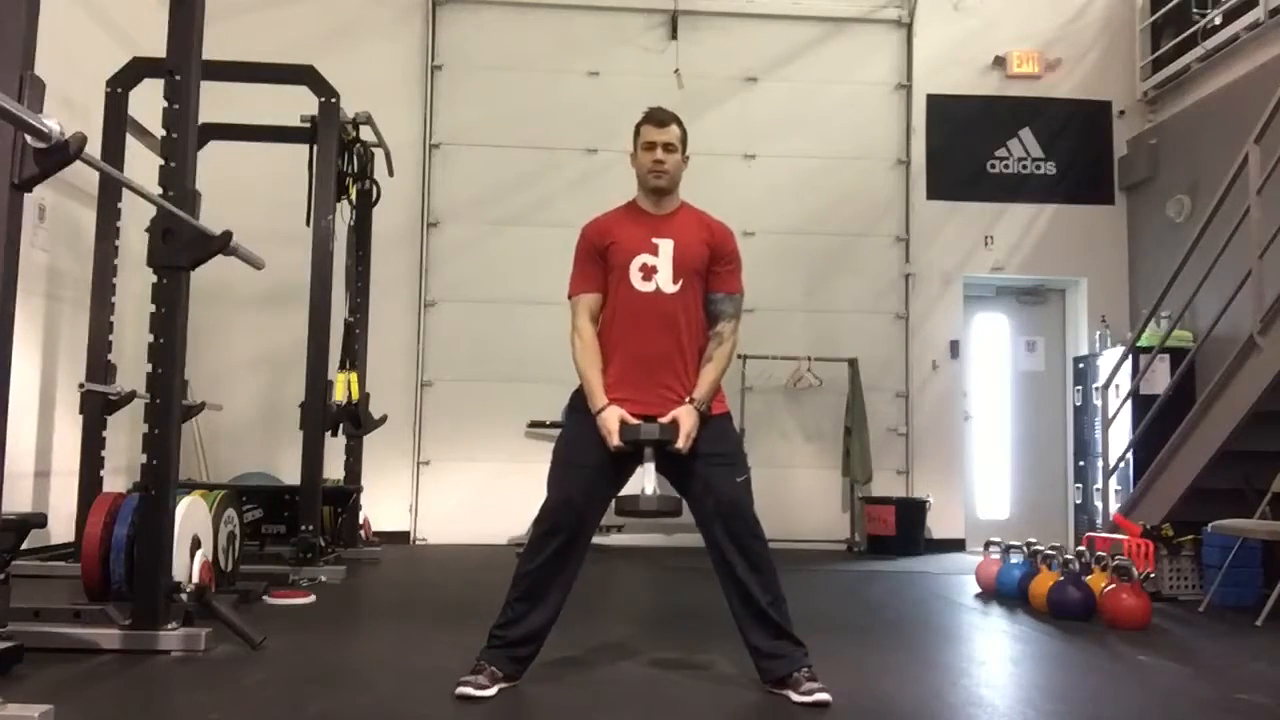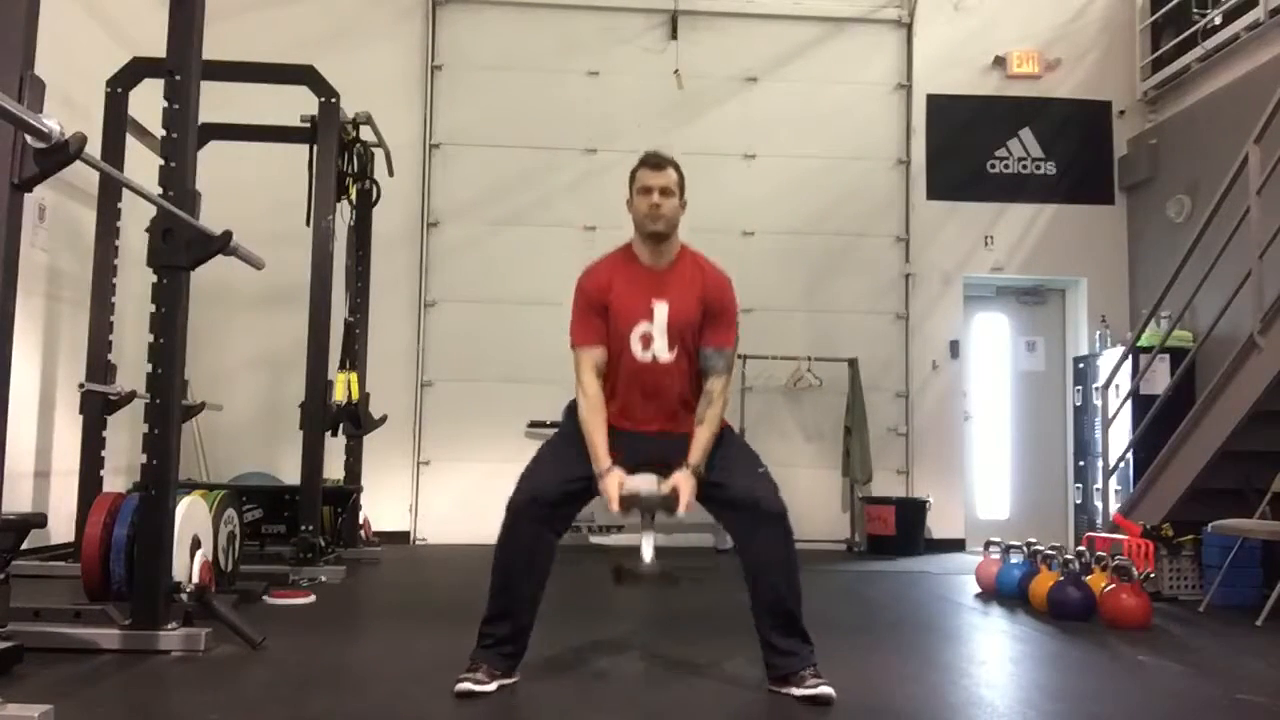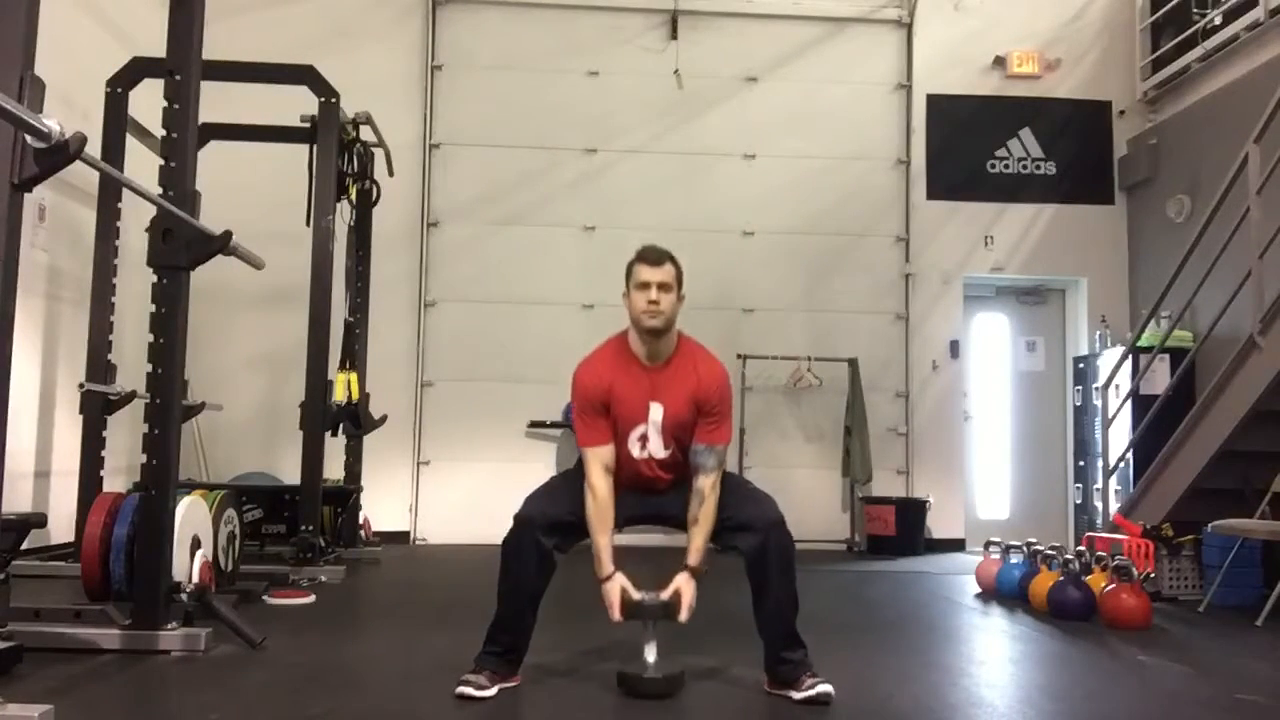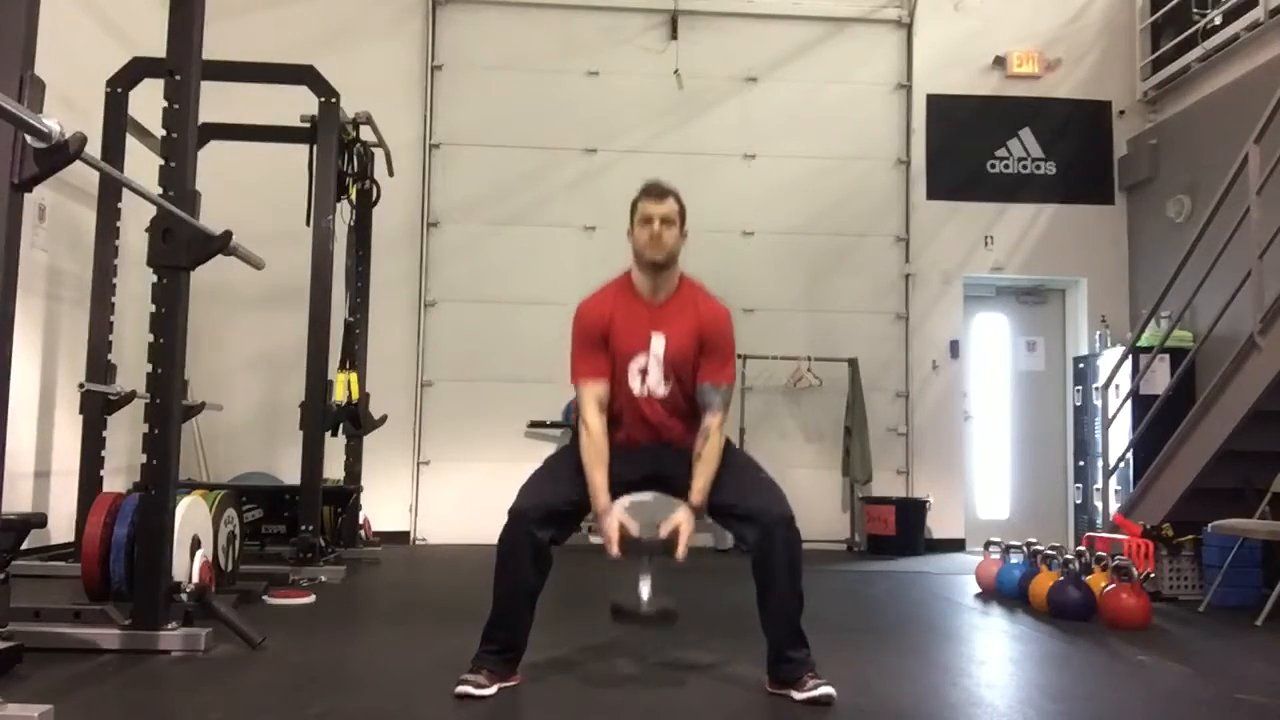
dt=0.5s
person 1, frame 1
left shoulder: (714, 236)
right shoulder: (600, 232)
left elbow: (725, 329)
right elbow: (584, 324)
left wrist: (696, 405)
right wrist: (601, 406)
left hip: (696, 412)
right hip: (607, 409)
left knee: (738, 533)
right knee: (559, 529)
left ankle: (786, 666)
right ankle: (501, 659)
person 1, frame 2
left shoulder: (712, 283)
right shoulder: (598, 279)
left elbow: (716, 383)
right elbow: (589, 379)
left wrist: (693, 468)
right wrist: (604, 468)
left hip: (689, 431)
right hip: (610, 429)
left knee: (763, 511)
right knee: (531, 507)
left ankle: (791, 664)
right ankle: (496, 657)
person 1, frame 3
left shoulder: (709, 376)
right shoulder: (594, 374)
left elbow: (706, 478)
right elbow: (599, 475)
left wrist: (691, 569)
right wrist: (607, 571)
left hip: (682, 483)
right hip: (618, 483)
left knee: (767, 527)
right knee: (532, 524)
left ankle: (788, 669)
right ankle: (498, 663)
person 1, frame 4
left shoulder: (711, 314)
right shoulder: (596, 310)
left elbow: (713, 418)
right elbow: (592, 412)
left wrist: (693, 507)
right wrist: (602, 505)
left hip: (686, 446)
right hip: (616, 444)
left knee: (773, 518)
right knee: (529, 516)
left ankle: (790, 667)
right ankle: (497, 661)
